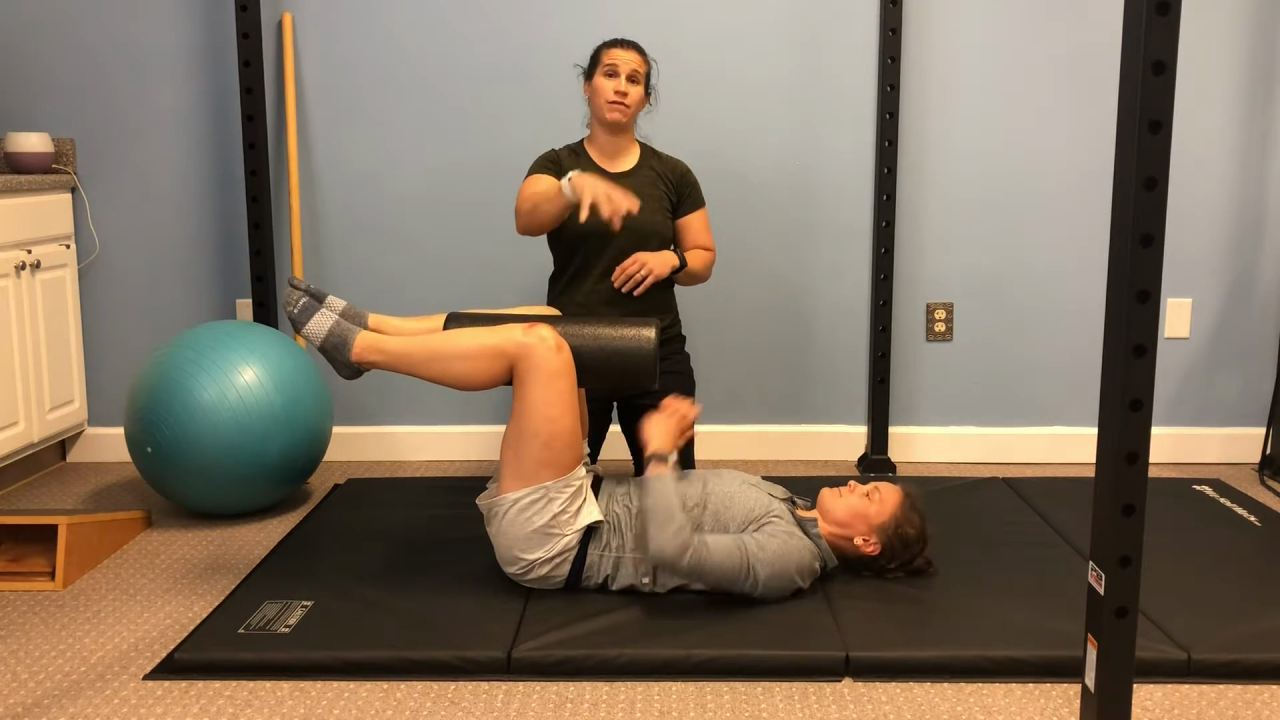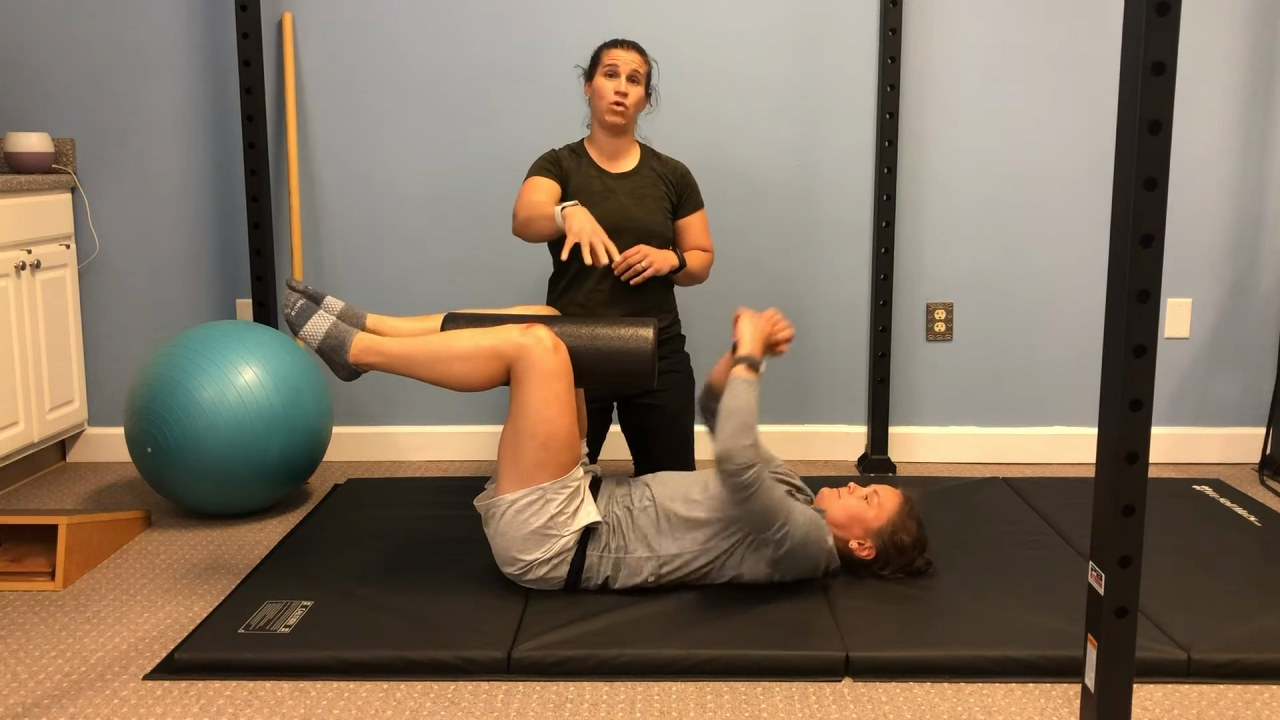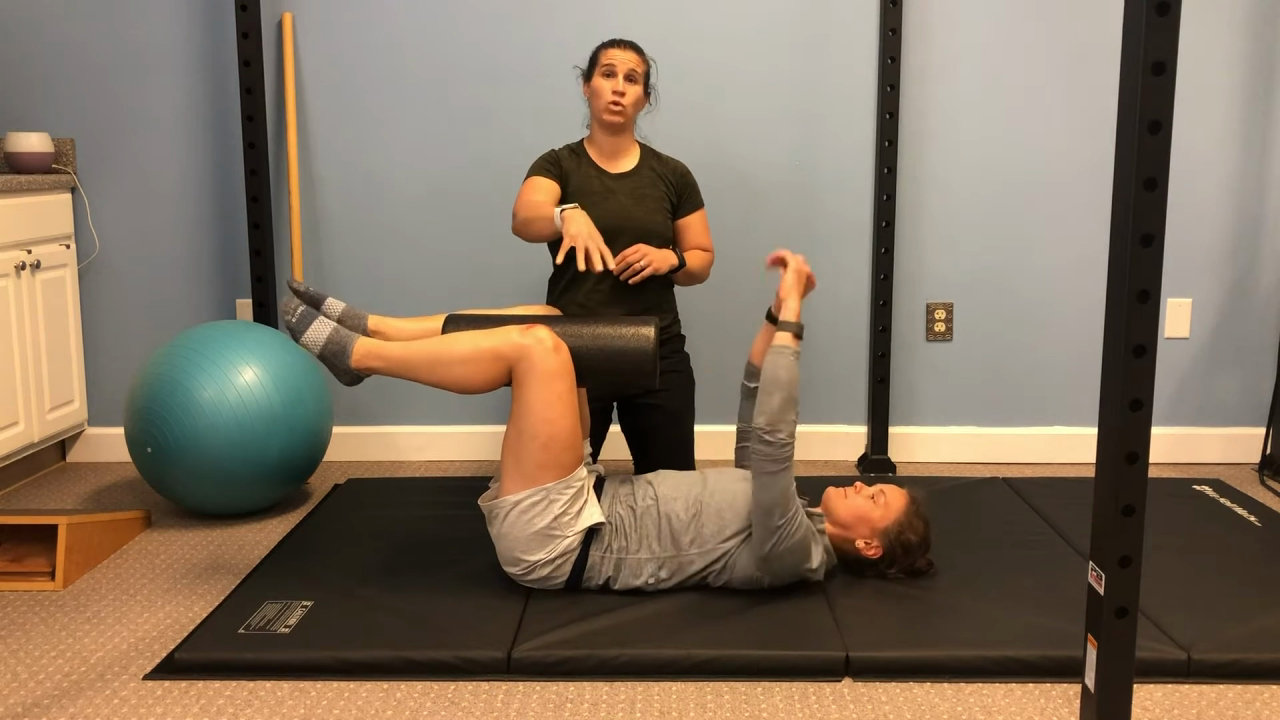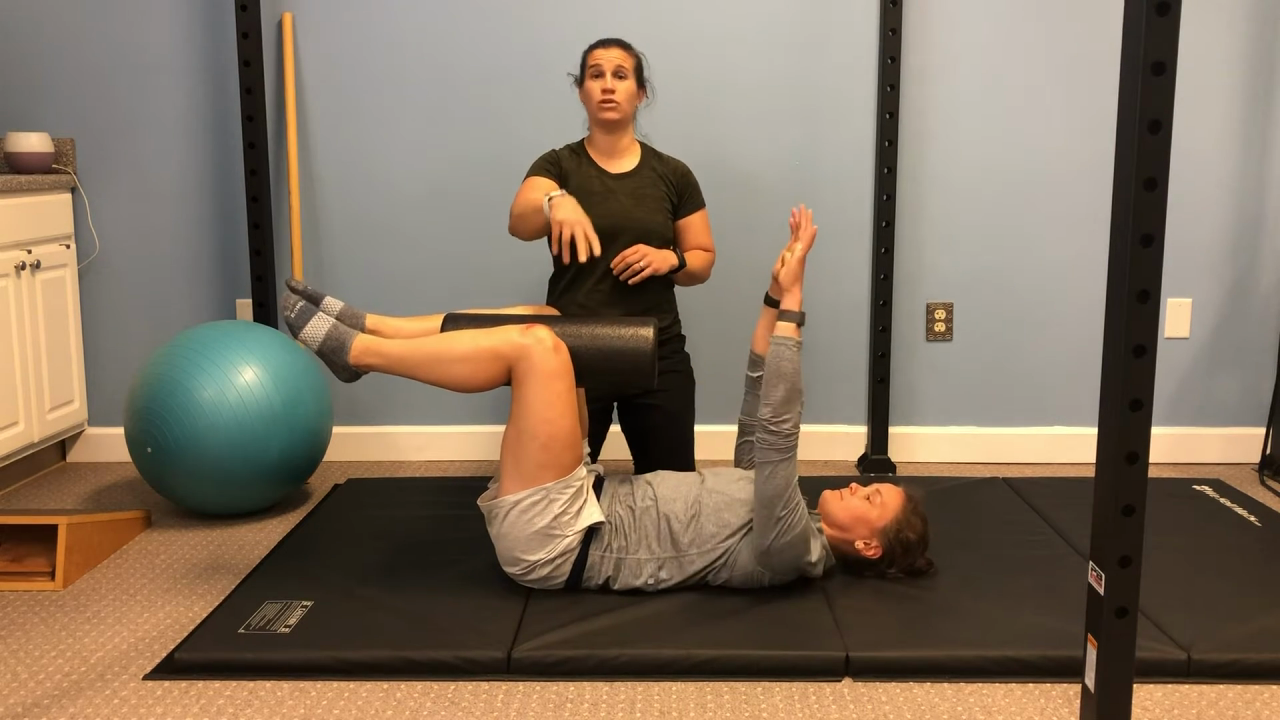
dt=0.3s
person 1, frame 1
left shoulder: (790, 557)
right shoulder: (784, 508)
left elbow: (670, 548)
left wrist: (657, 450)
right wrist: (664, 443)
left hip: (550, 541)
right hip: (588, 500)
left knee: (538, 346)
right knee: (545, 320)
left ankle: (357, 348)
right ankle: (363, 325)
person 1, frame 2
left shoulder: (805, 545)
right shoulder: (792, 503)
left elbow: (736, 458)
right elbow: (716, 416)
left wrist: (748, 352)
right wrist: (739, 356)
left hip: (551, 541)
right hip: (588, 504)
left knee: (534, 346)
right knee: (544, 321)
left ankle: (354, 350)
right ankle: (364, 324)
person 1, frame 3
left shoulder: (795, 552)
right shoulder: (799, 517)
left elbow: (770, 439)
right elbow: (755, 422)
left wrist: (790, 317)
right wrist: (775, 317)
left hip: (553, 542)
right hip: (593, 503)
left knee: (536, 348)
right knee: (543, 321)
left ankle: (355, 353)
right ankle: (363, 328)
person 1, frame 4
left shoulder: (793, 549)
right shoulder: (788, 515)
left elbow: (778, 433)
right elbow: (759, 417)
left wrist: (792, 304)
right wrist: (774, 299)
left hip: (551, 542)
right hip: (589, 502)
left knee: (534, 346)
right knee: (540, 320)
left ankle: (352, 351)
right ankle: (359, 326)
person 2, frame 1
left shoulder: (672, 173)
right shoulder: (556, 164)
left elbow: (703, 258)
right elbow: (527, 218)
left wrist: (671, 261)
right wrist: (578, 184)
left hip: (657, 356)
person 2, frame 2
left shoulder: (672, 174)
right shoulder: (557, 165)
left elbow: (702, 260)
right elbow: (524, 221)
left wrist: (671, 259)
right wrist: (569, 212)
left hip: (658, 356)
person 2, frame 3
left shoulder: (672, 175)
right shoulder: (556, 165)
left elbow: (702, 260)
right elbow: (523, 221)
left wrist: (670, 259)
right wrist: (568, 215)
left hip: (658, 356)
person 2, frame 4
left shoulder: (673, 175)
right shoulder: (557, 166)
left elbow: (703, 260)
right elbow: (519, 223)
left wrist: (671, 260)
right wrist: (558, 203)
left hip: (658, 356)
